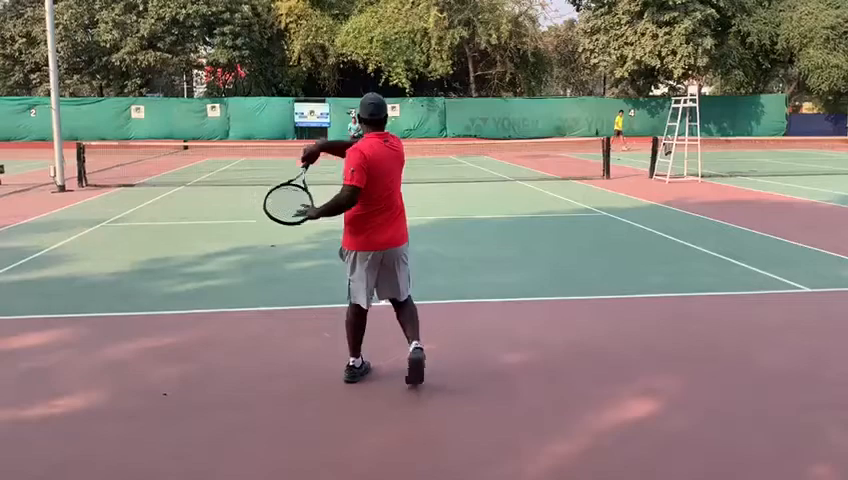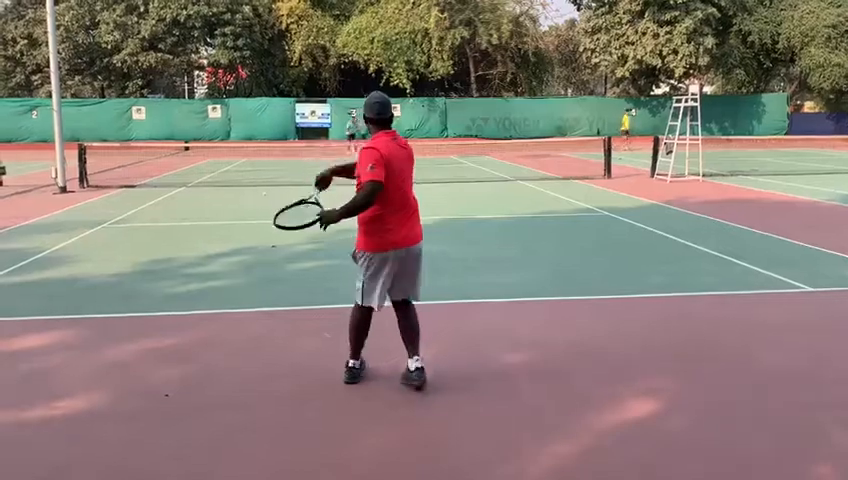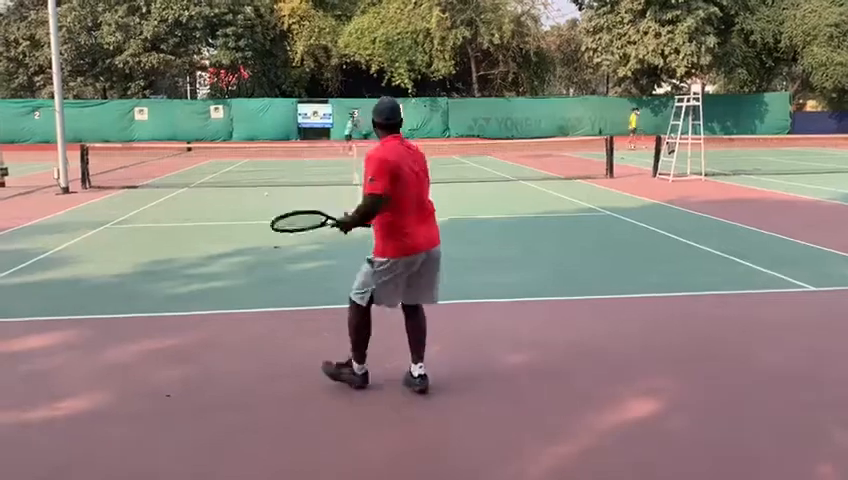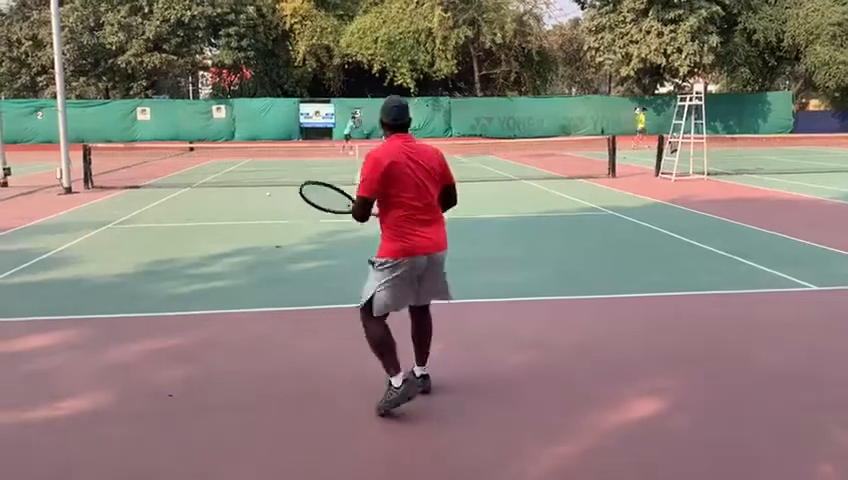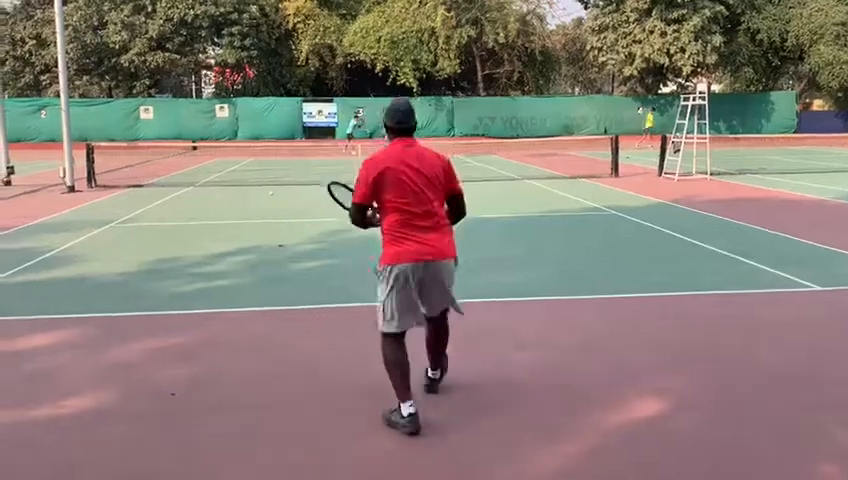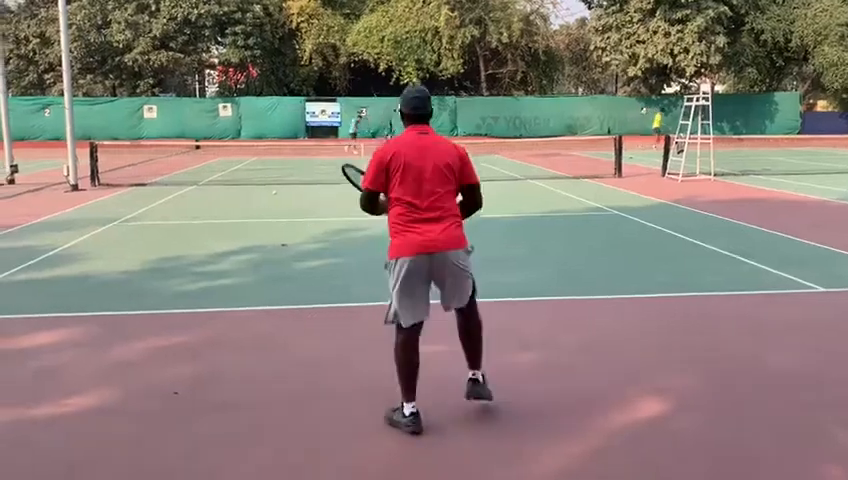
dt=0.2s
person 1, frame 1
left shoulder: (359, 153)
right shoulder: (395, 145)
left elbow: (348, 198)
left wrist: (316, 212)
right wrist: (321, 146)
left hip: (362, 243)
right hip: (395, 240)
left knee: (358, 303)
right knee: (402, 299)
left ankle: (354, 363)
right ankle: (416, 347)
person 1, frame 2
left shoulder: (373, 149)
right shoulder: (403, 145)
left elbow: (370, 194)
left wrist: (337, 214)
right wrist: (334, 171)
left hip: (378, 244)
right hip: (411, 240)
left knee: (364, 305)
right knee: (404, 302)
left ankle: (353, 364)
right ankle: (415, 366)
person 1, frame 3
left shoulder: (378, 156)
right shoulder: (417, 153)
left elbow: (372, 205)
left wrist: (350, 221)
right wrist: (364, 217)
left hip: (396, 250)
right hip: (429, 244)
left knee: (359, 304)
right knee: (413, 306)
left ankle: (357, 369)
right ankle: (418, 372)
person 1, frame 4
left shoulder: (378, 157)
right shoulder: (434, 154)
left elbow: (360, 210)
right elbow: (450, 199)
left wrist: (364, 213)
left hip: (399, 251)
right hip: (435, 245)
left knee: (371, 314)
right knee: (419, 306)
left ankle: (398, 383)
right ankle: (421, 373)
person 1, frame 5
left shoulder: (374, 163)
right shoulder: (439, 160)
left elbow: (357, 218)
right elbow: (458, 211)
left hip: (400, 259)
right hip: (441, 254)
left knee: (392, 335)
right knee: (438, 315)
left ankle: (407, 411)
right ankle: (434, 375)
person 1, frame 6
left shoulder: (387, 151)
right shoulder: (454, 151)
left elbow: (367, 204)
right elbow: (474, 202)
left hip: (408, 251)
right hip: (450, 246)
left knee: (407, 329)
right knee: (467, 308)
left ankle: (409, 411)
right ankle: (476, 379)
